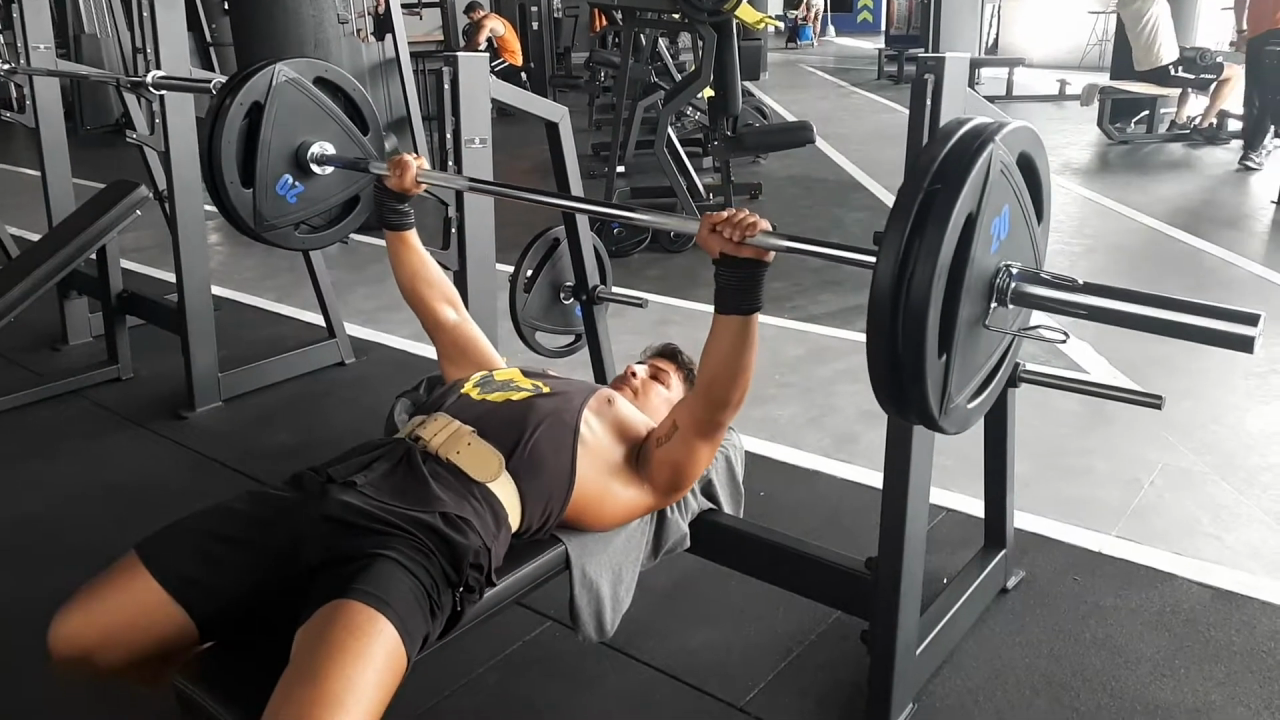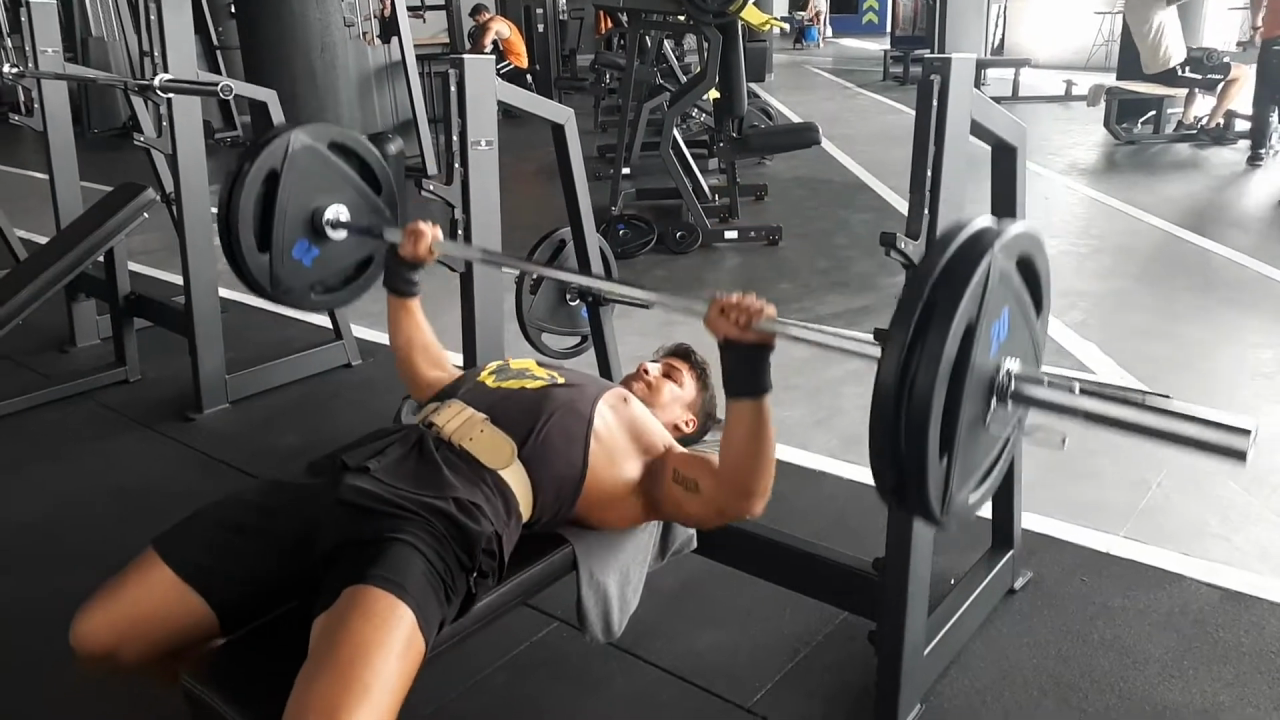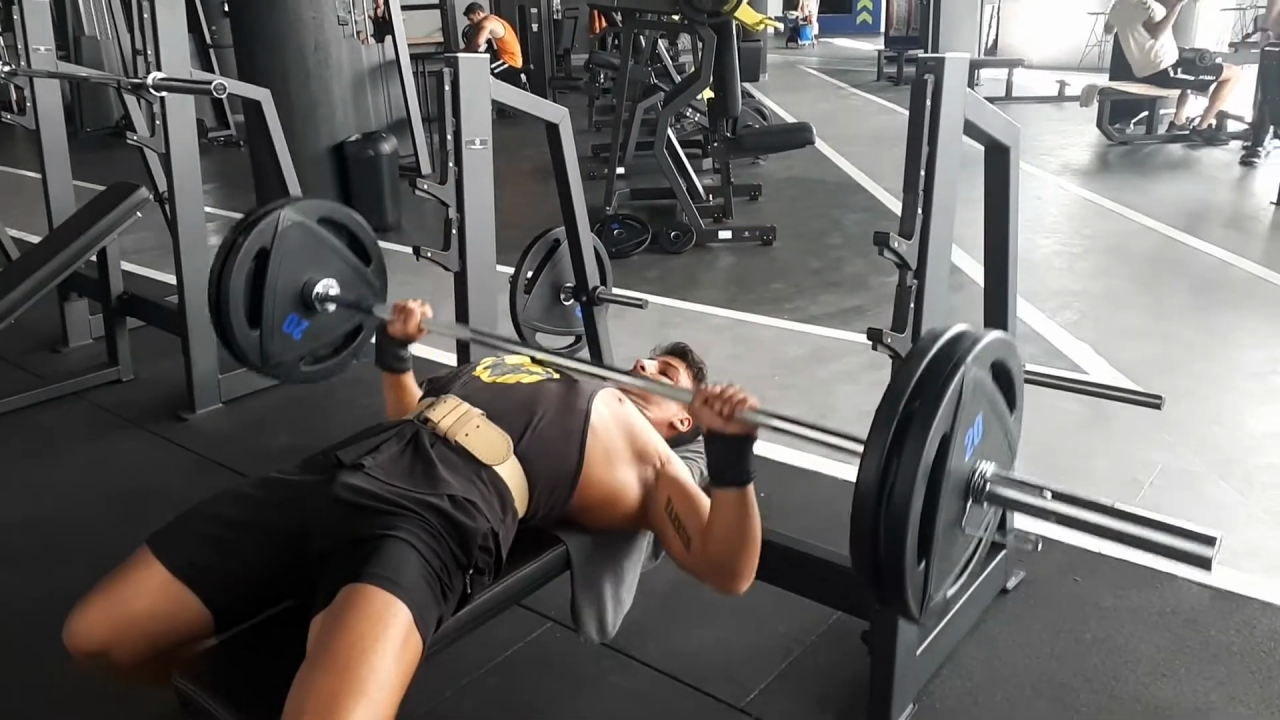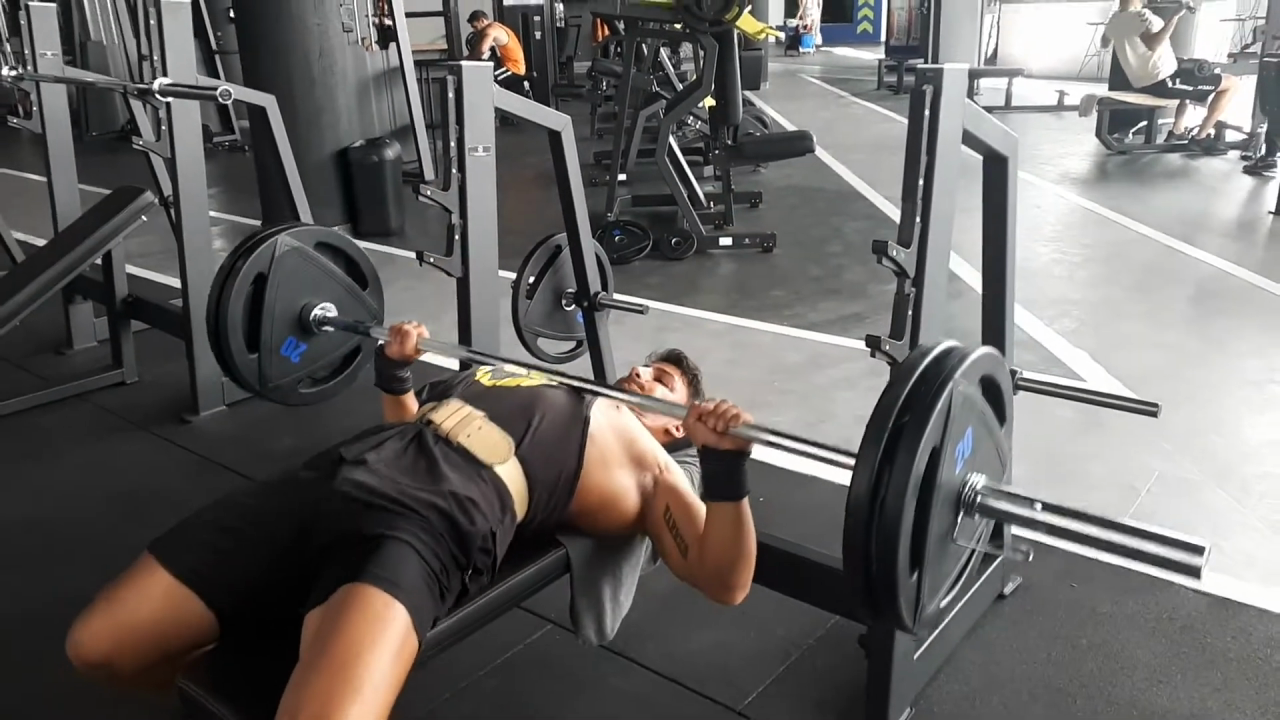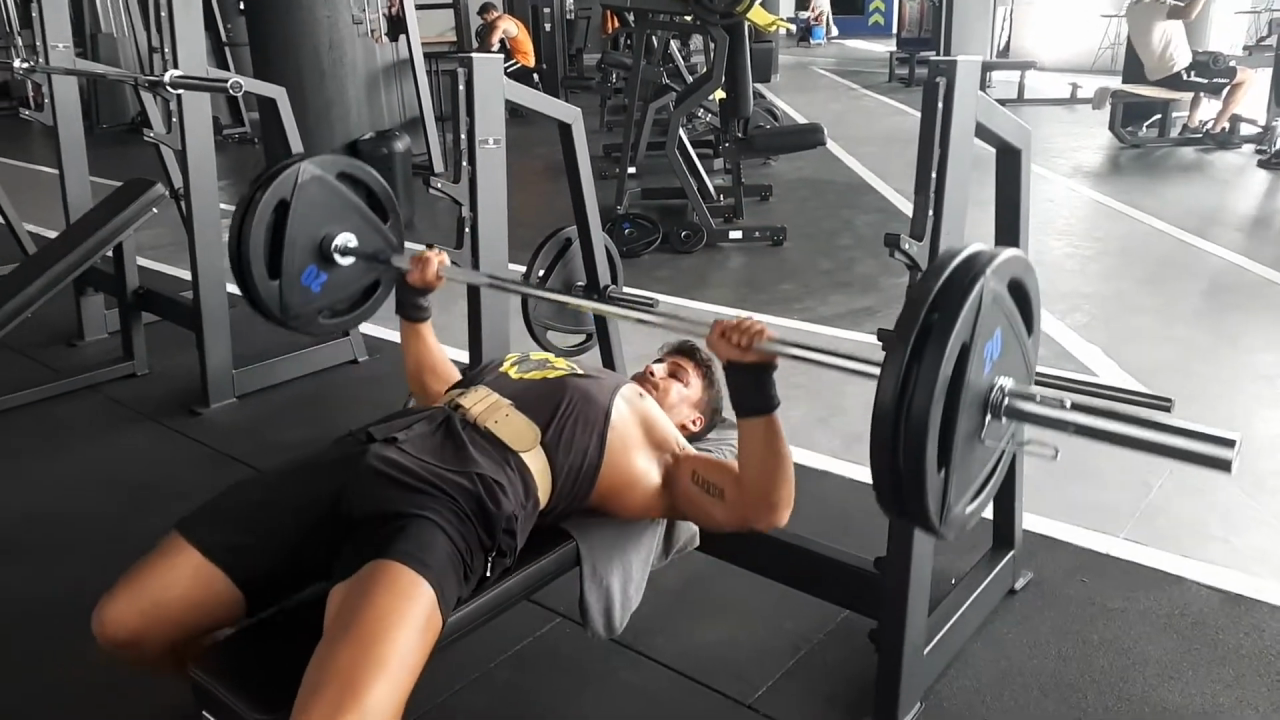
dt=0.4s
person 1, frame 1
left shoulder: (645, 463)
right shoulder: (509, 382)
left elbow: (715, 409)
right elbow: (441, 307)
left wrist: (739, 281)
right wrist: (396, 207)
left hip: (426, 536)
right hip: (333, 488)
right knee: (77, 640)
person 1, frame 2
left shoulder: (654, 457)
right shoulder: (533, 381)
left elbow: (742, 497)
right elbow: (423, 368)
left wrist: (747, 369)
right wrist: (403, 272)
left hip: (440, 523)
right hip: (351, 476)
right knee: (100, 637)
person 1, frame 3
left shoulder: (649, 458)
right shoulder: (542, 383)
left elbow: (729, 568)
left wrist: (732, 453)
right wrist: (394, 349)
left hip: (435, 516)
right hip: (340, 472)
right knee: (95, 636)
person 1, frame 4
left shoulder: (646, 464)
right shoulder: (547, 393)
left elbow: (725, 581)
left wrist: (726, 466)
right wrist: (394, 370)
left hip: (434, 517)
right hip: (338, 475)
right knee: (99, 647)
person 1, frame 5
left shoulder: (664, 454)
right shoulder: (556, 380)
left elbow: (765, 507)
right elbow: (432, 386)
left wrist: (751, 381)
right wrist: (414, 300)
left hip: (456, 498)
right hip: (366, 455)
right knee: (124, 625)
